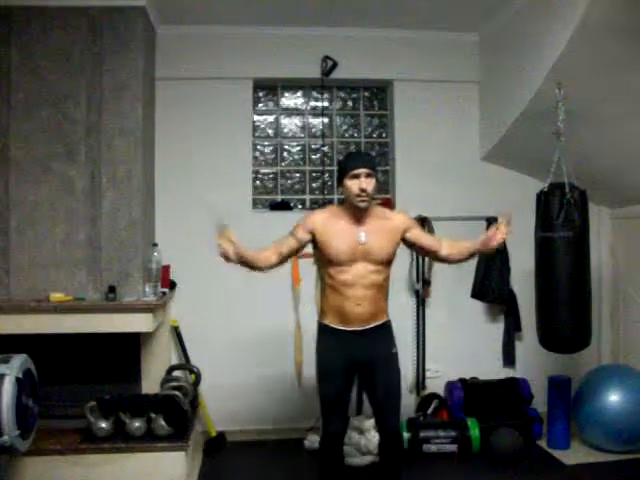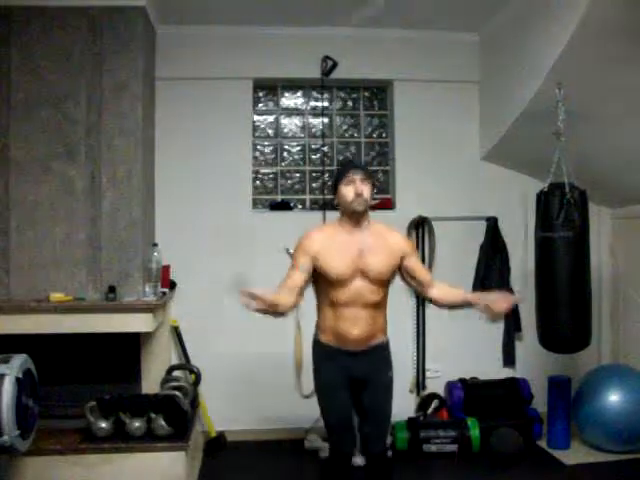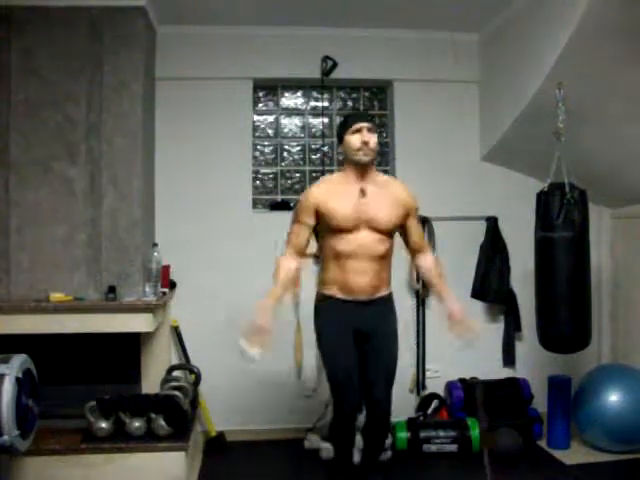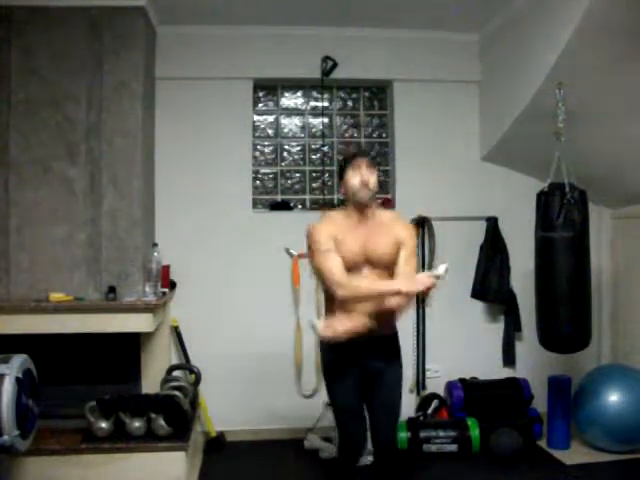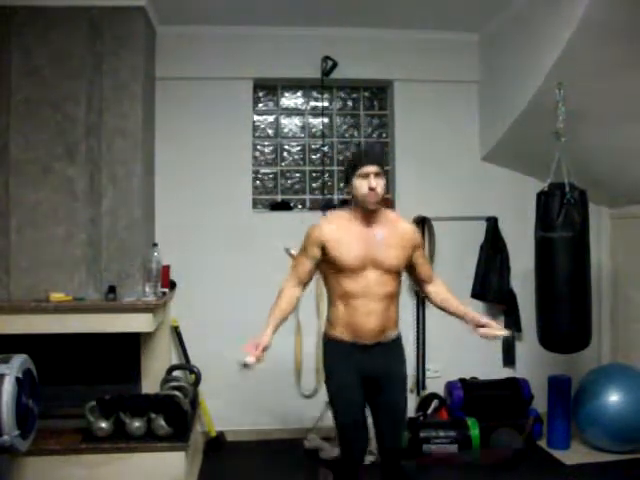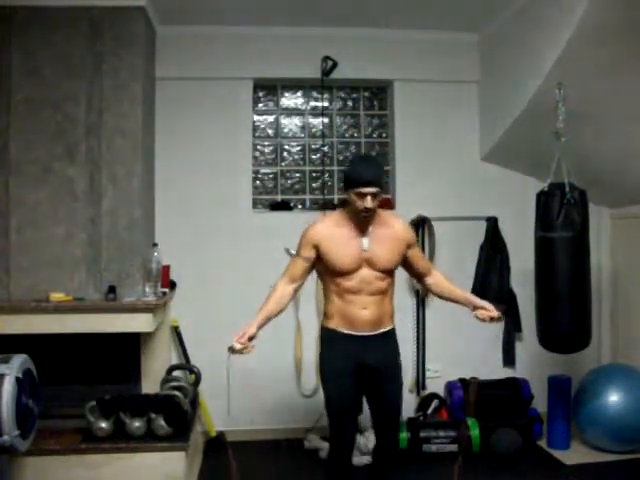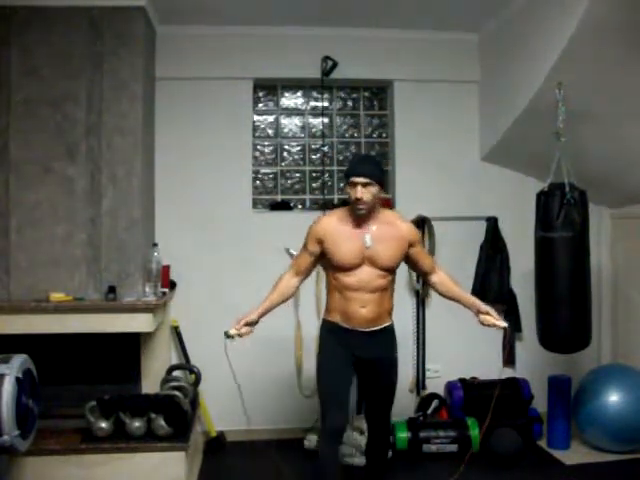
dt=0.7s
person 1, frame 1
left shoulder: (397, 222)
right shoulder: (318, 222)
left elbow: (442, 249)
right elbow: (273, 255)
left wrist: (482, 244)
right wrist: (239, 254)
left hip: (379, 337)
right hip: (333, 339)
left knee: (390, 426)
right knee: (334, 428)
person 1, frame 2
left shoulder: (395, 241)
right shoulder: (314, 241)
left elbow: (431, 288)
right elbow: (288, 297)
left wrist: (479, 299)
right wrist: (268, 303)
left hip: (376, 355)
right hip: (331, 357)
left knee: (375, 447)
right knee: (341, 447)
person 1, frame 3
left shoulder: (400, 195)
right shoulder: (318, 194)
left elbow: (422, 253)
right elbow: (292, 255)
left wrist: (447, 299)
right wrist: (269, 304)
left hip: (381, 309)
right hip: (333, 310)
left knee: (379, 405)
right knee: (347, 405)
left ankle: (371, 469)
person 1, frame 4
left shoulder: (401, 229)
right shoulder: (324, 230)
left elbow: (404, 295)
right elbow: (341, 288)
left wrist: (348, 323)
right wrist: (402, 287)
left hip: (382, 346)
right hip: (340, 350)
left knee: (386, 438)
right knee: (352, 440)
person 1, frame 5
left shoulder: (407, 233)
right shoulder: (325, 230)
left elbow: (430, 285)
right elbow: (295, 285)
left wrist: (472, 318)
right wrist: (269, 332)
left hip: (389, 352)
right hip: (343, 352)
left knee: (392, 448)
right knee: (353, 448)
person 1, frame 6
left shoulder: (400, 231)
right shoulder: (320, 231)
left elbow: (428, 276)
right elbow: (289, 283)
left wrist: (472, 301)
right wrist: (256, 325)
left hip: (384, 344)
right hip: (338, 344)
left knee: (389, 432)
right knee: (343, 435)
person 1, frame 7
left shoulder: (403, 230)
right shoulder: (325, 227)
left elbow: (433, 274)
right elbow: (295, 275)
left wrist: (475, 305)
right wrist: (258, 313)
left hip: (381, 339)
right hip: (336, 337)
left knee: (379, 423)
right knee: (333, 426)
